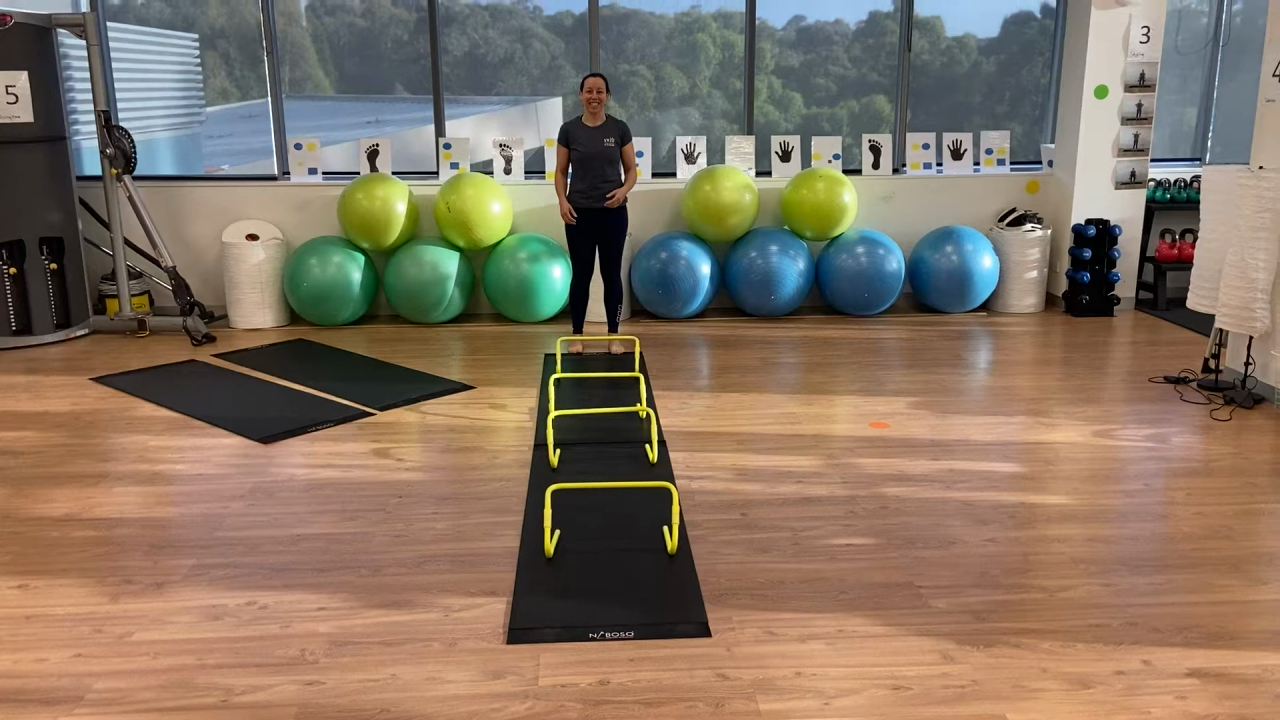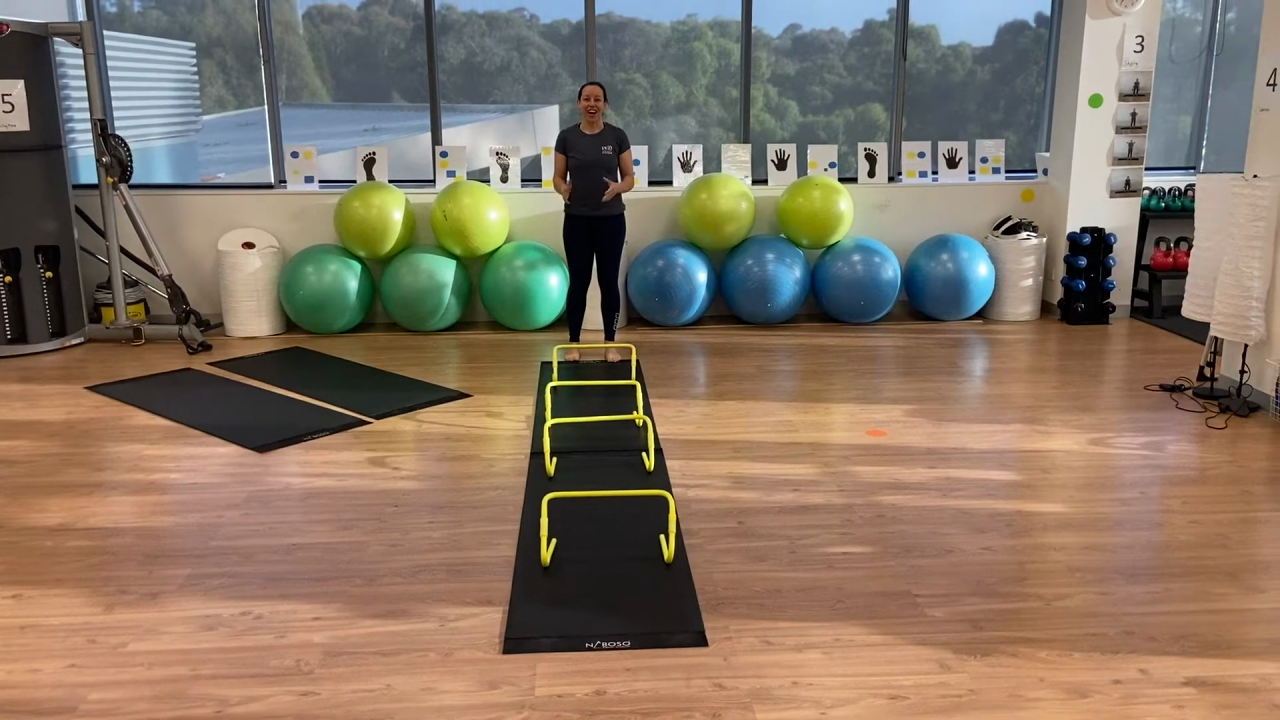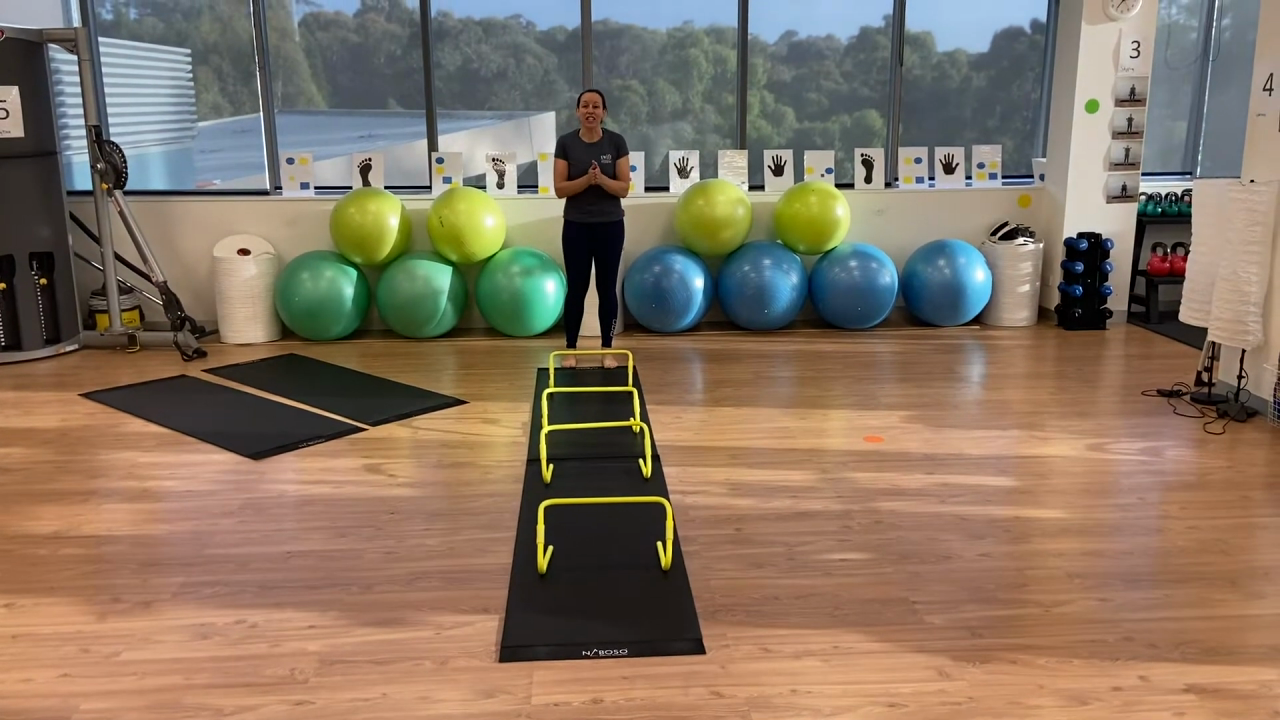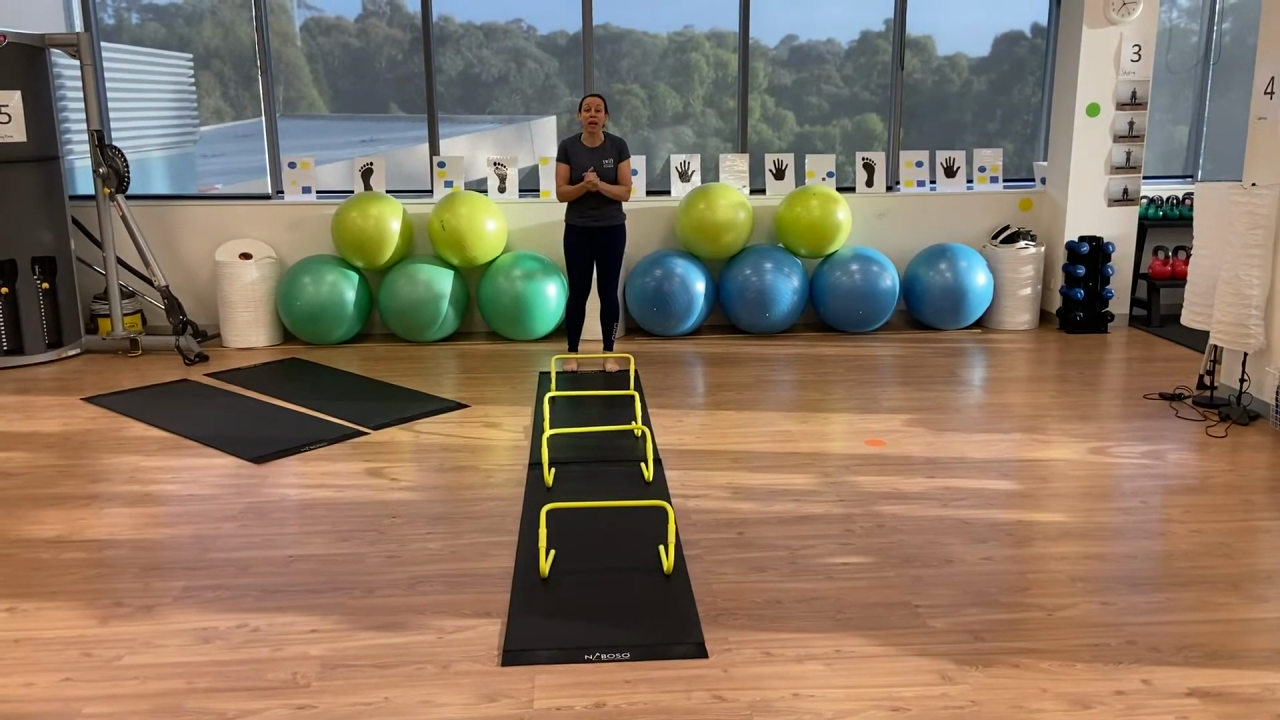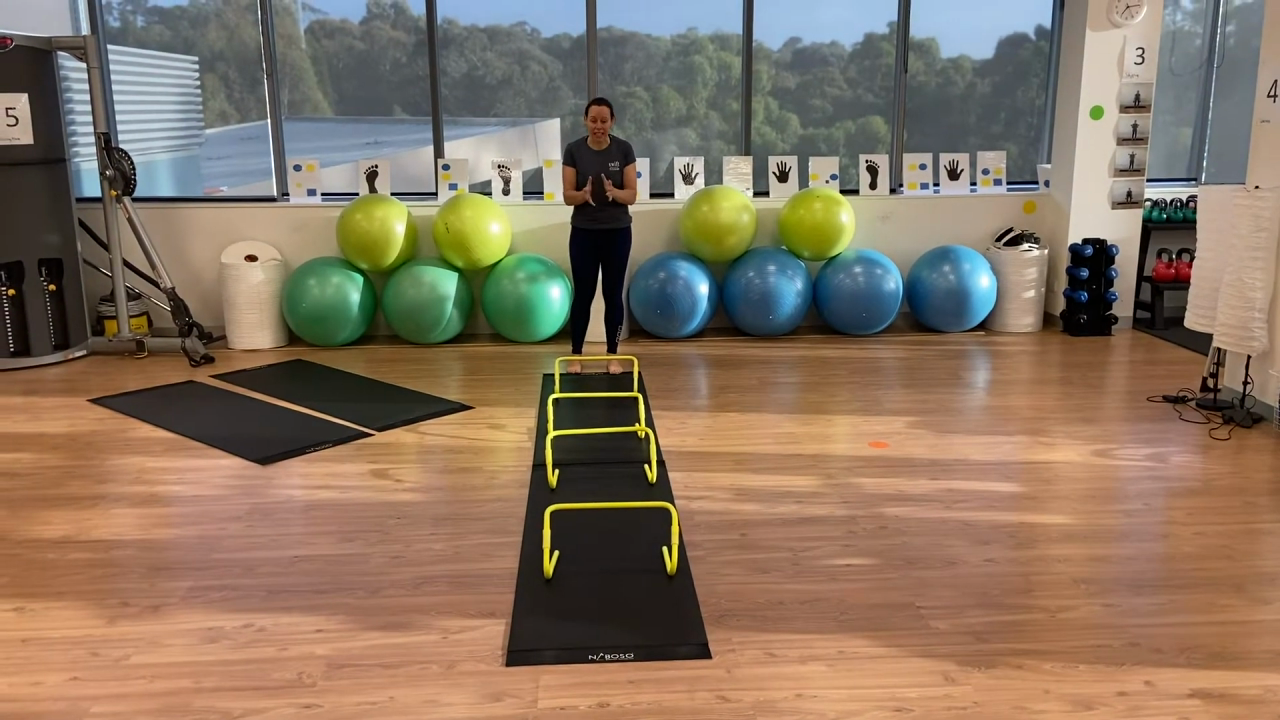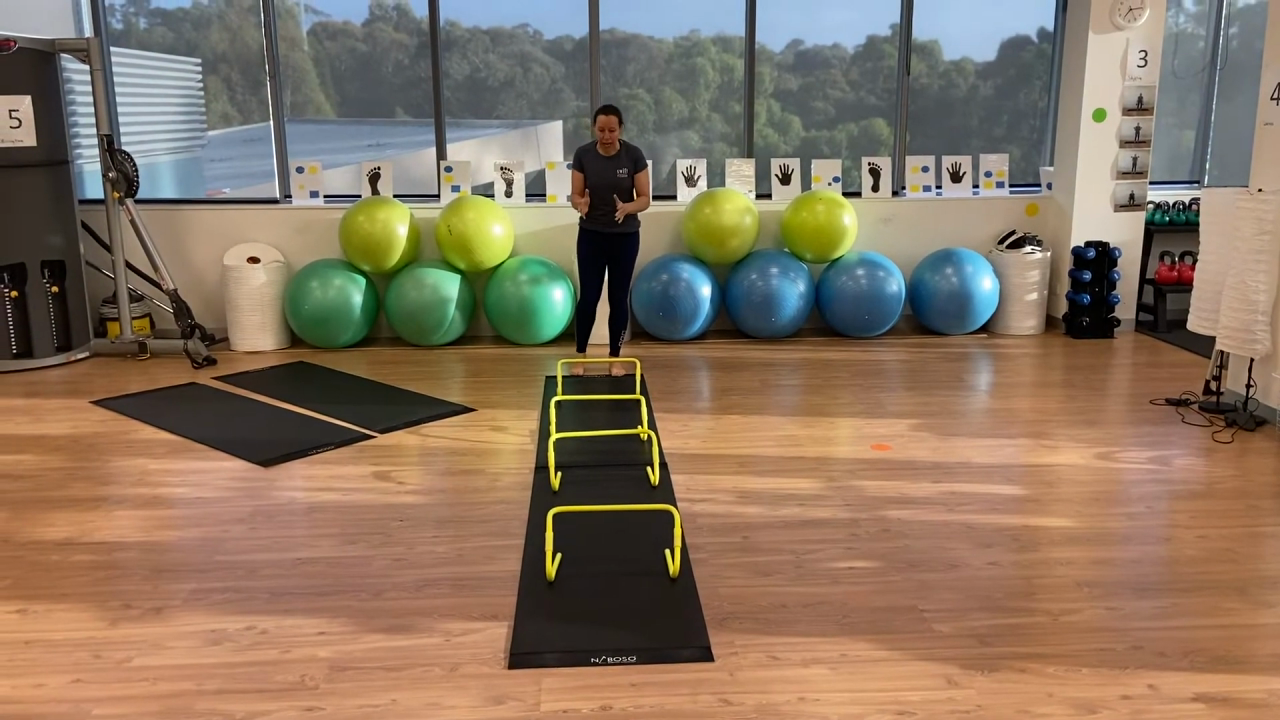
dt=0.7s
person 1, frame 1
left shoulder: (619, 128)
right shoulder: (569, 129)
left elbow: (631, 170)
right elbow: (561, 172)
left wrist: (624, 190)
right wrist: (562, 200)
left hip: (612, 213)
right hip: (580, 213)
left knee: (611, 274)
right knee: (581, 274)
left ankle: (613, 335)
right ankle: (577, 335)
person 1, frame 2
left shoulder: (617, 136)
right shoulder: (566, 137)
left elbow: (629, 177)
right elbow: (558, 177)
left wrist: (617, 187)
right wrist: (563, 189)
left hip: (611, 219)
right hip: (577, 220)
left knee: (609, 281)
right knee: (578, 282)
left ankle: (610, 343)
right ankle: (574, 343)
person 1, frame 3
left shoulder: (617, 142)
right shoulder: (565, 143)
left elbow: (624, 188)
right elbow: (559, 189)
left wrist: (601, 178)
right wrist: (587, 179)
left hip: (610, 225)
right hip: (576, 226)
left knee: (607, 288)
right knee: (576, 288)
left ankle: (607, 349)
right ankle: (570, 349)
person 1, frame 4
left shoulder: (618, 146)
right shoulder: (567, 147)
left elbow: (625, 192)
right elbow: (561, 193)
left wrist: (599, 184)
right wrist: (584, 185)
left hip: (611, 229)
right hip: (578, 230)
left knee: (608, 291)
right knee: (578, 292)
left ankle: (609, 353)
right ankle: (572, 353)
person 1, frame 5
left shoulder: (624, 149)
right shoulder: (573, 150)
left elbow: (632, 194)
right elbow: (567, 195)
left wrist: (614, 192)
right wrist: (582, 195)
left hip: (617, 232)
right hip: (583, 232)
left knee: (613, 294)
right knee: (583, 294)
left ankle: (613, 355)
right ankle: (576, 354)
person 1, frame 6
left shoulder: (634, 155)
right shoulder: (582, 154)
left elbow: (644, 198)
right elbow: (576, 194)
left wrist: (626, 208)
right wrist: (581, 204)
left hip: (624, 236)
right hip: (590, 235)
left knee: (618, 298)
right knee: (588, 296)
left ankle: (615, 357)
right ankle: (580, 354)
